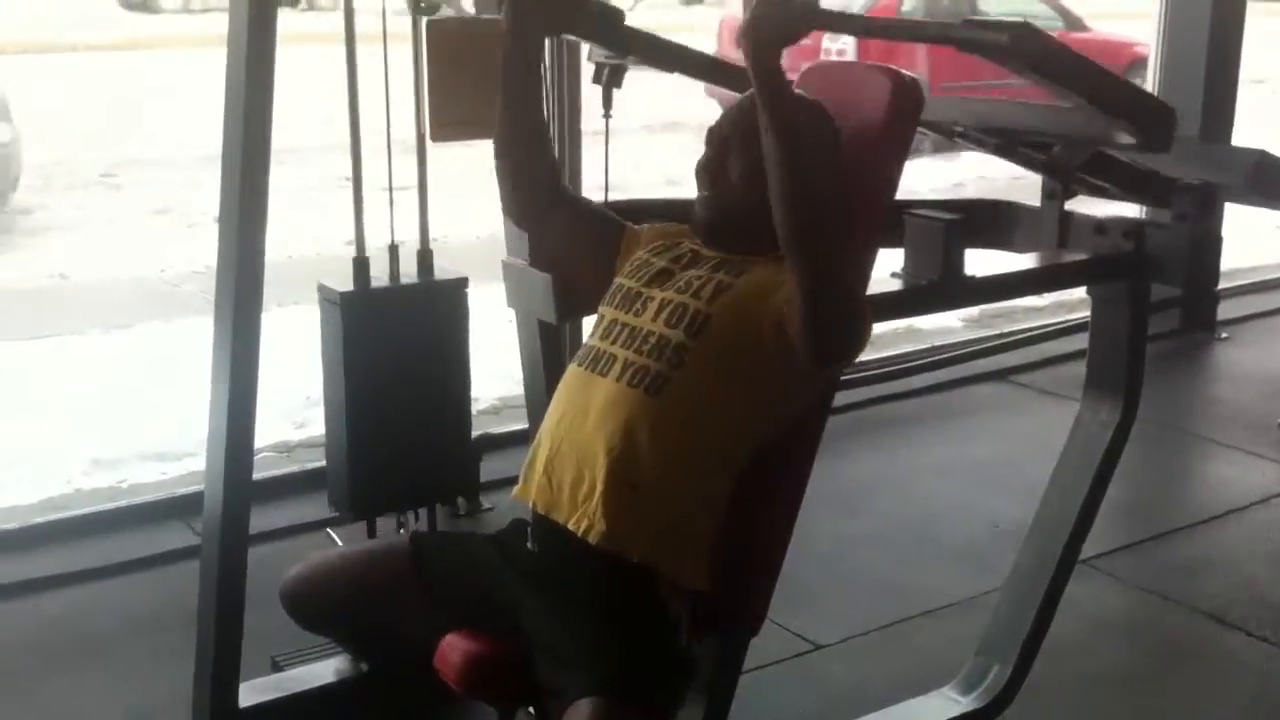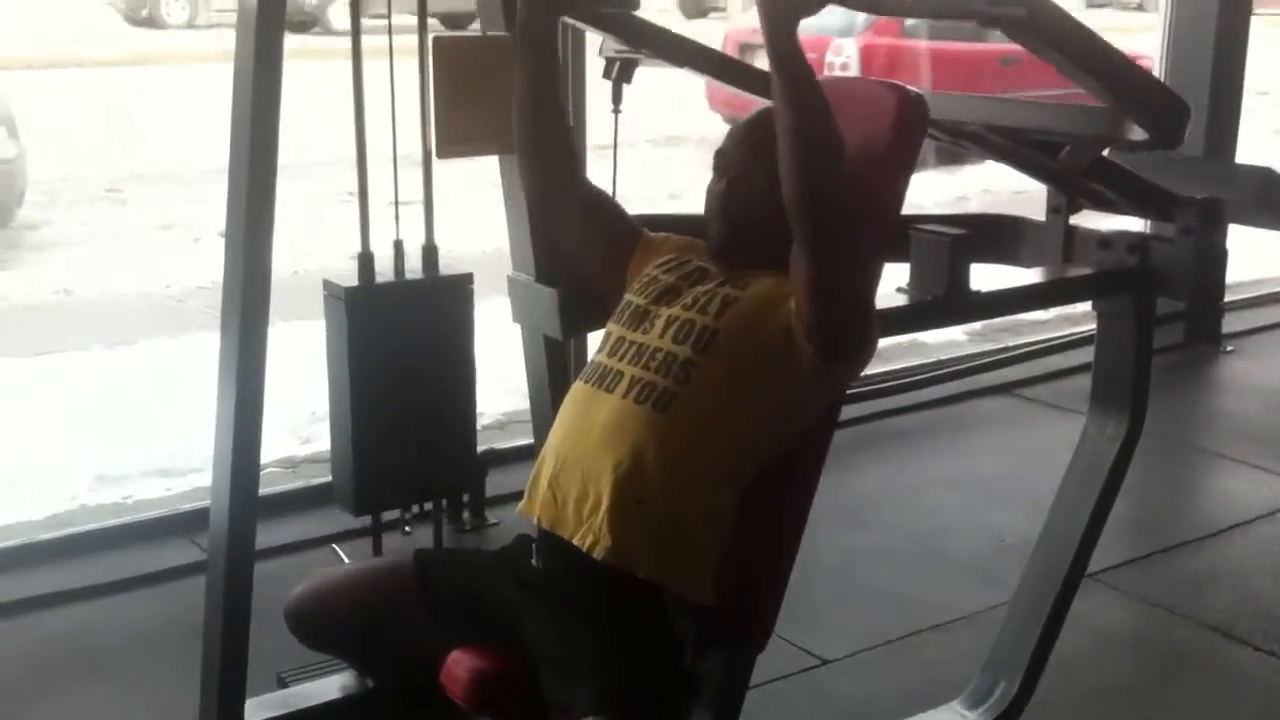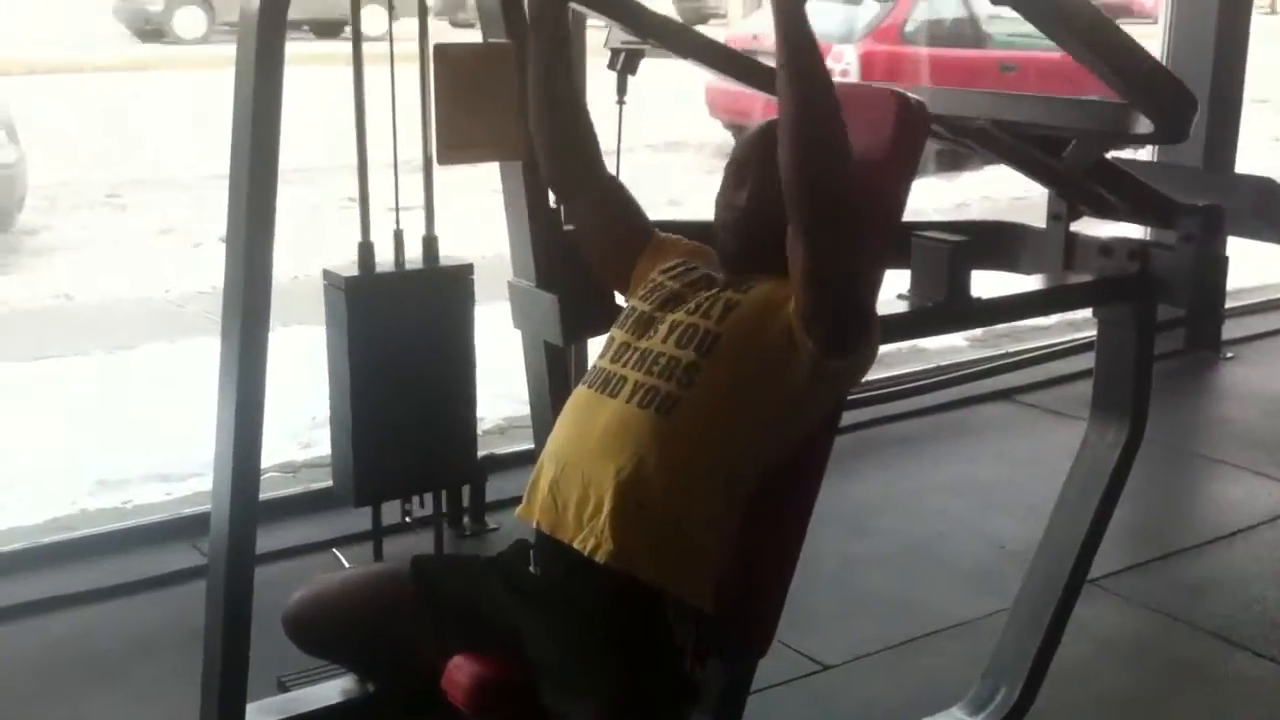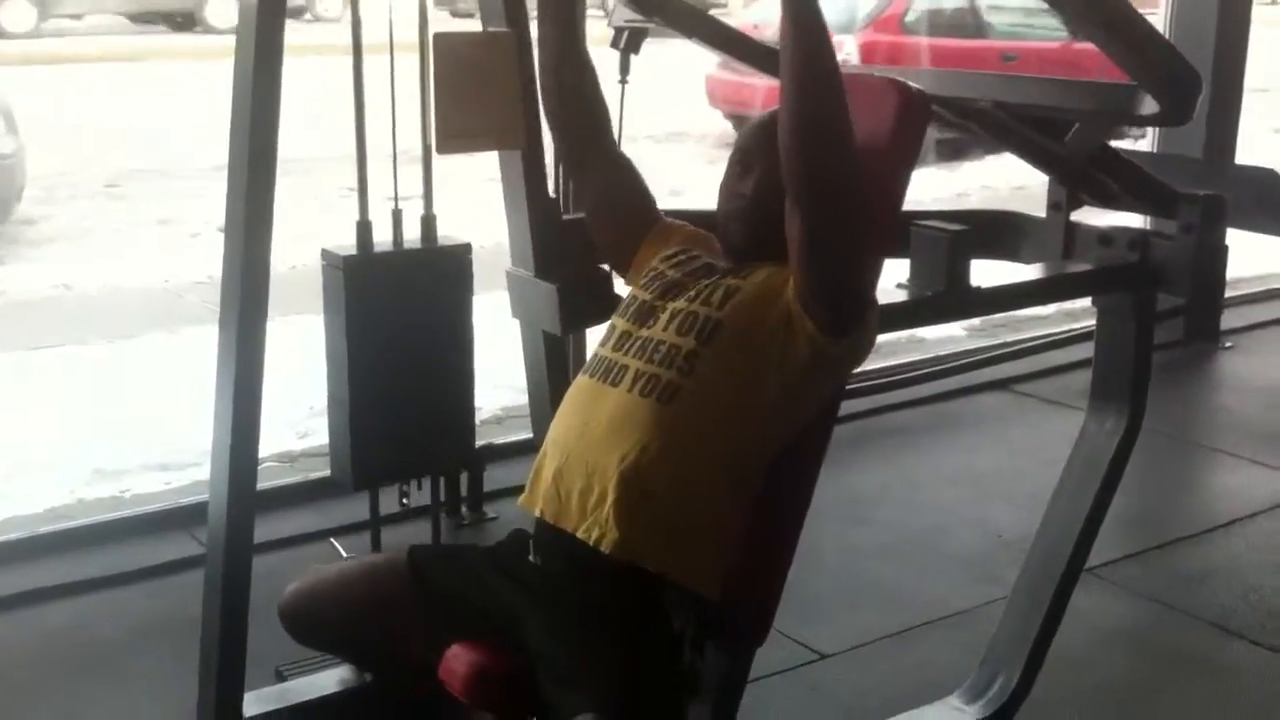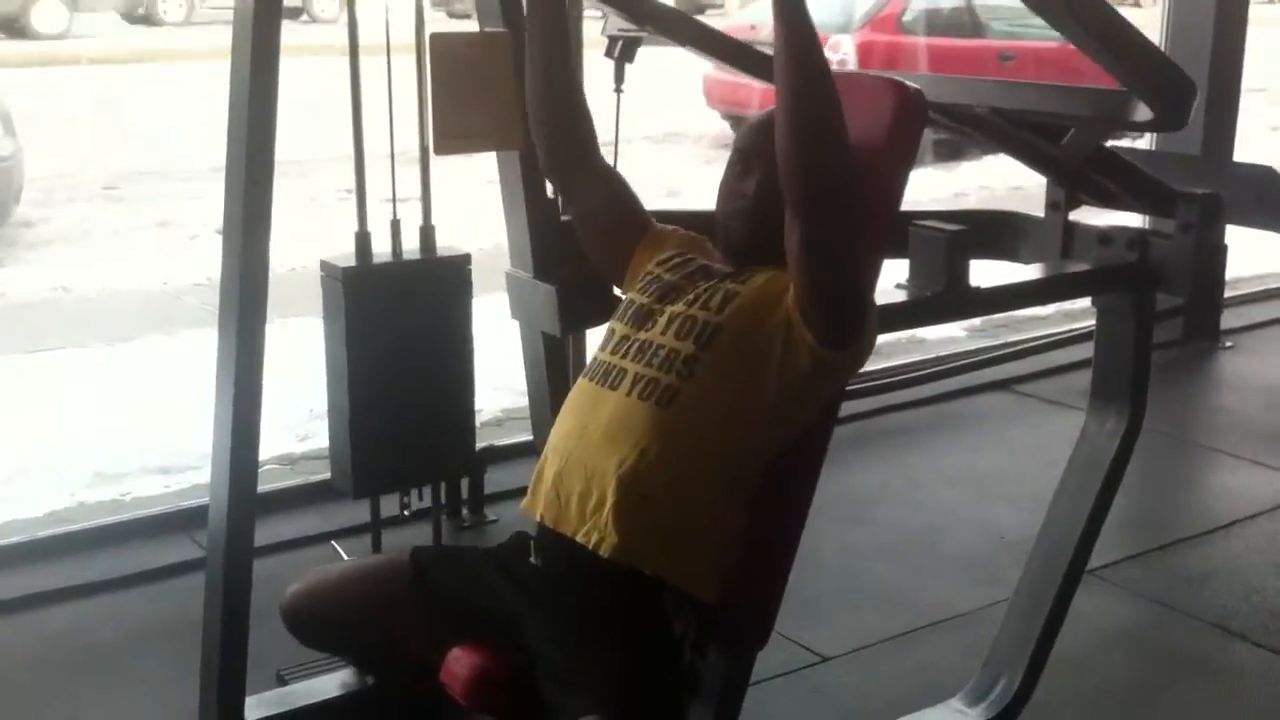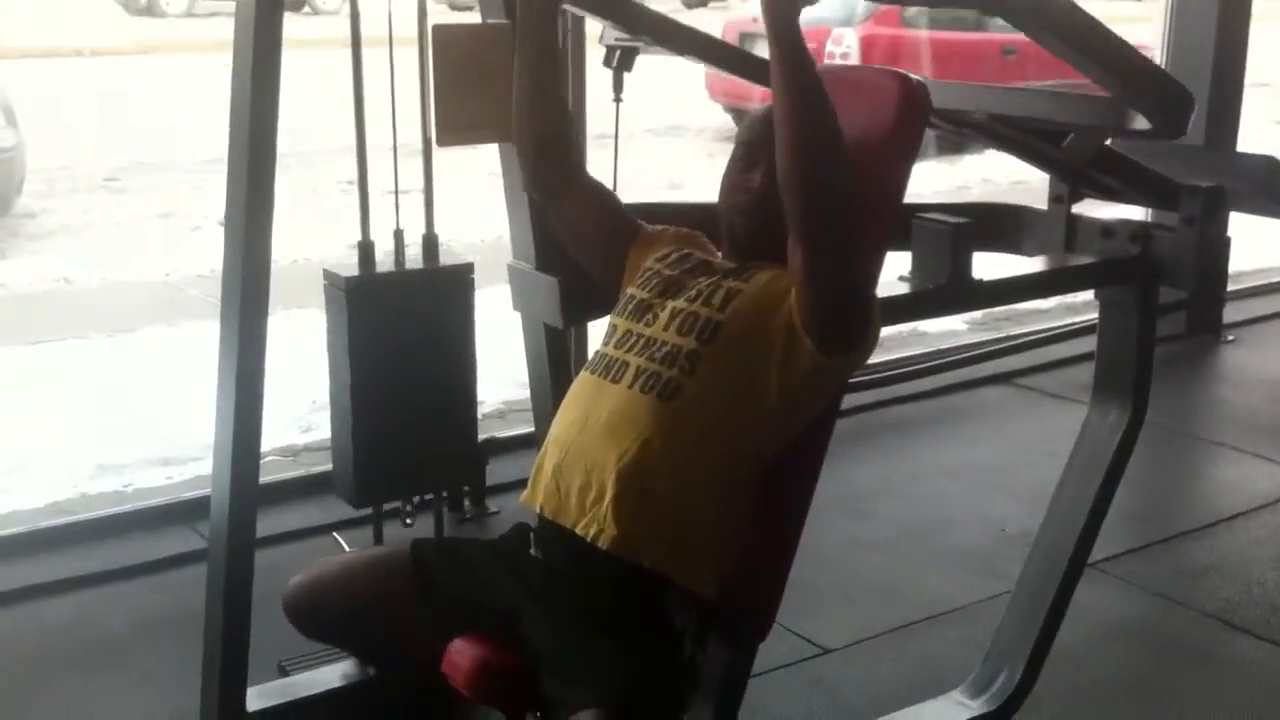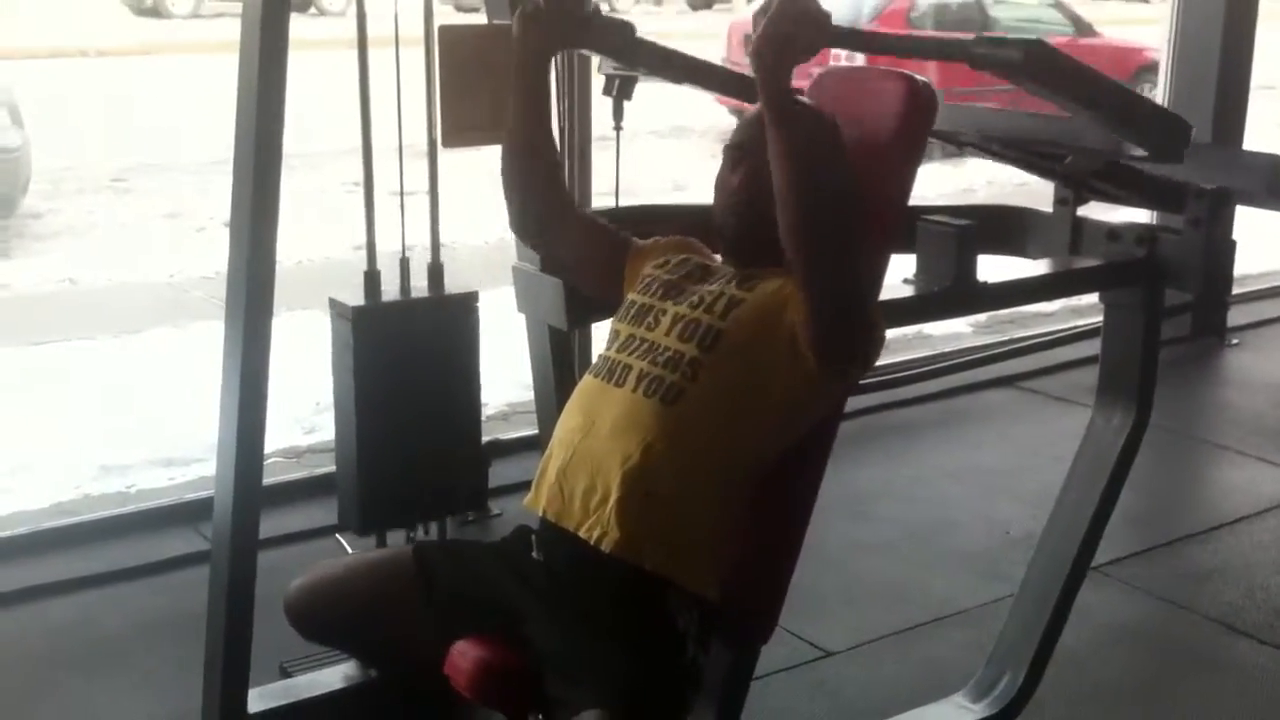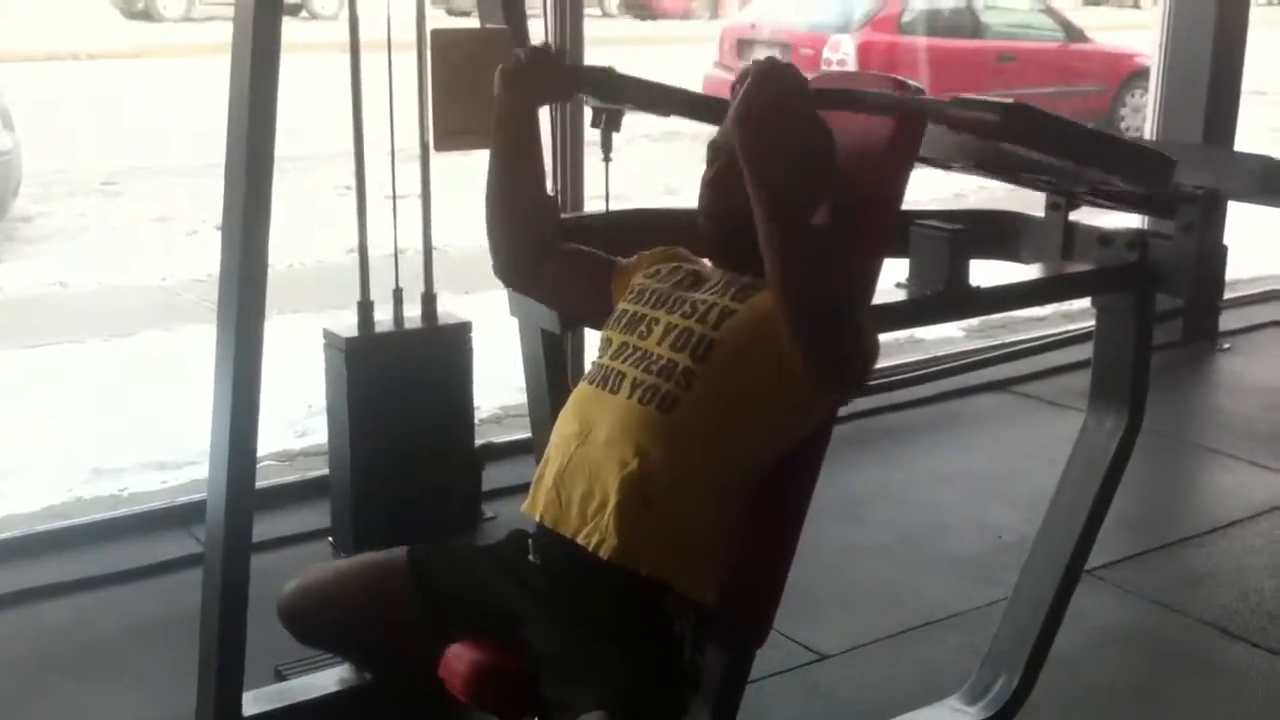
dt=0.2s
person 1, frame 1
left shoulder: (791, 300)
right shoulder: (654, 250)
left elbow: (819, 253)
right elbow: (535, 205)
left wrist: (764, 68)
left hip: (633, 590)
right hip: (531, 543)
right knee: (309, 591)
person 1, frame 2
left shoulder: (806, 317)
right shoulder: (661, 265)
left elbow: (826, 227)
right elbow: (553, 194)
left hip: (637, 605)
right hip: (534, 560)
right knee: (313, 609)
person 1, frame 3
left shoulder: (811, 326)
right shoulder: (666, 269)
left elbow: (820, 209)
right elbow: (573, 172)
left hip: (639, 609)
right hip: (535, 565)
right knee: (312, 616)
person 1, frame 4
left shoulder: (814, 313)
right shoulder: (671, 255)
left elbow: (821, 187)
right elbow: (585, 148)
left hip: (638, 599)
right hip: (535, 555)
right knee: (309, 606)
person 1, frame 5
left shoulder: (811, 315)
right shoulder: (666, 260)
left elbow: (823, 199)
right elbow: (569, 161)
left hip: (640, 604)
right hip: (534, 557)
right knee: (310, 606)
person 1, frame 6
left shoulder: (811, 309)
right shoulder: (666, 256)
left elbow: (823, 223)
right elbow: (553, 179)
left hip: (640, 596)
right hip: (534, 549)
right knee: (312, 599)
person 1, frame 7
left shoulder: (806, 310)
right shoulder: (667, 263)
left elbow: (836, 301)
right elbow: (541, 218)
left wrist: (777, 84)
right wrist: (532, 58)
left hip: (643, 600)
right hip: (537, 552)
right knee: (313, 602)
person 1, frame 8
left shoulder: (795, 307)
right shoulder: (659, 269)
left elbow: (833, 366)
right elbow: (524, 261)
left wrist: (761, 158)
right wrist: (516, 110)
left hip: (640, 603)
right hip: (533, 556)
right knee: (308, 604)
